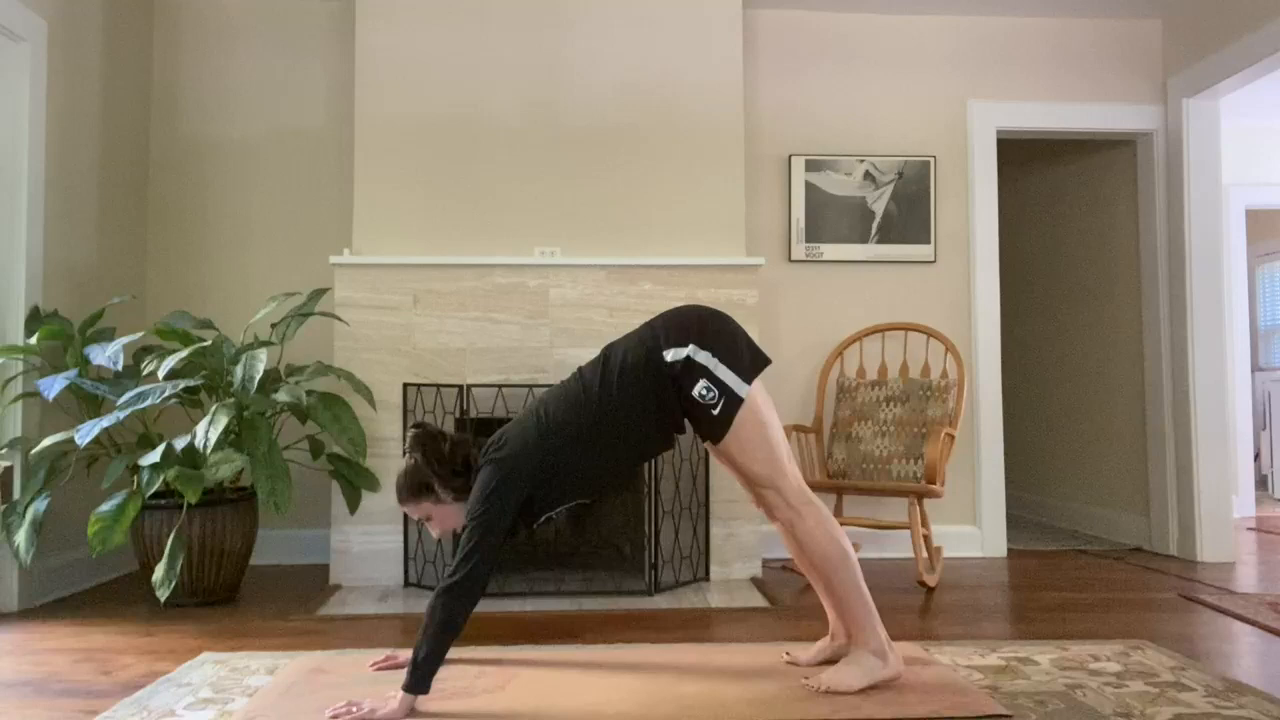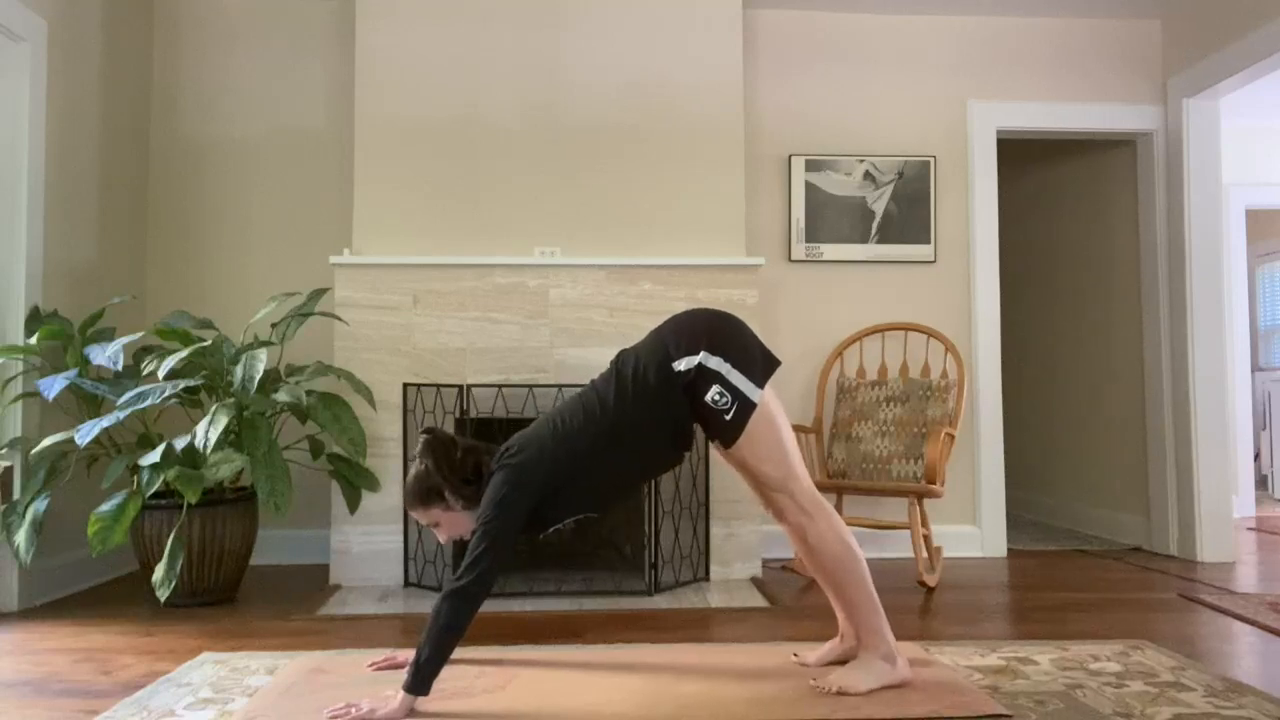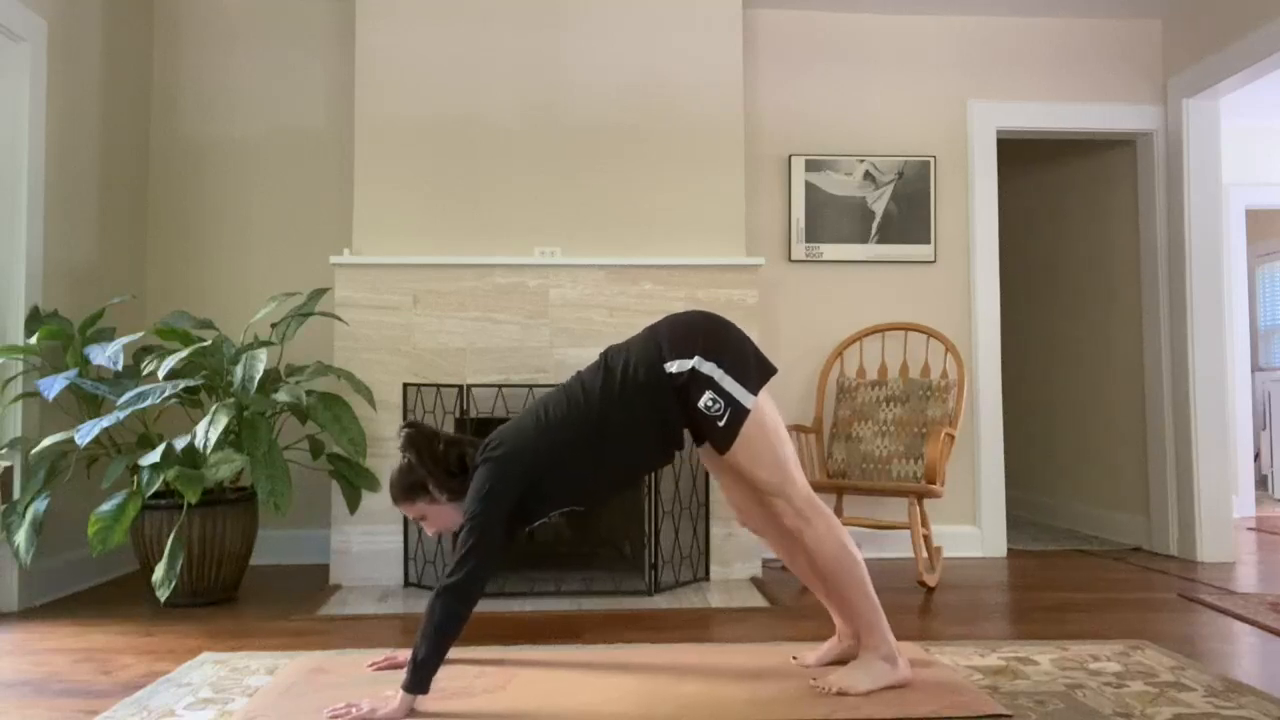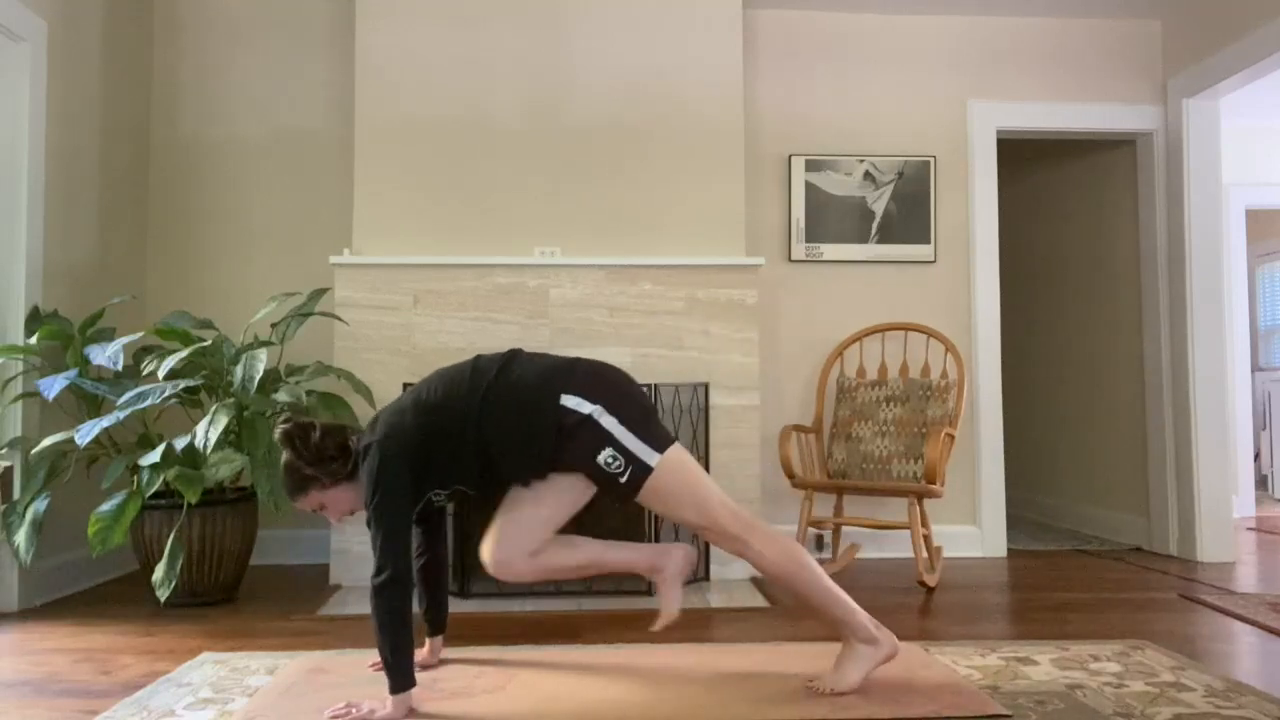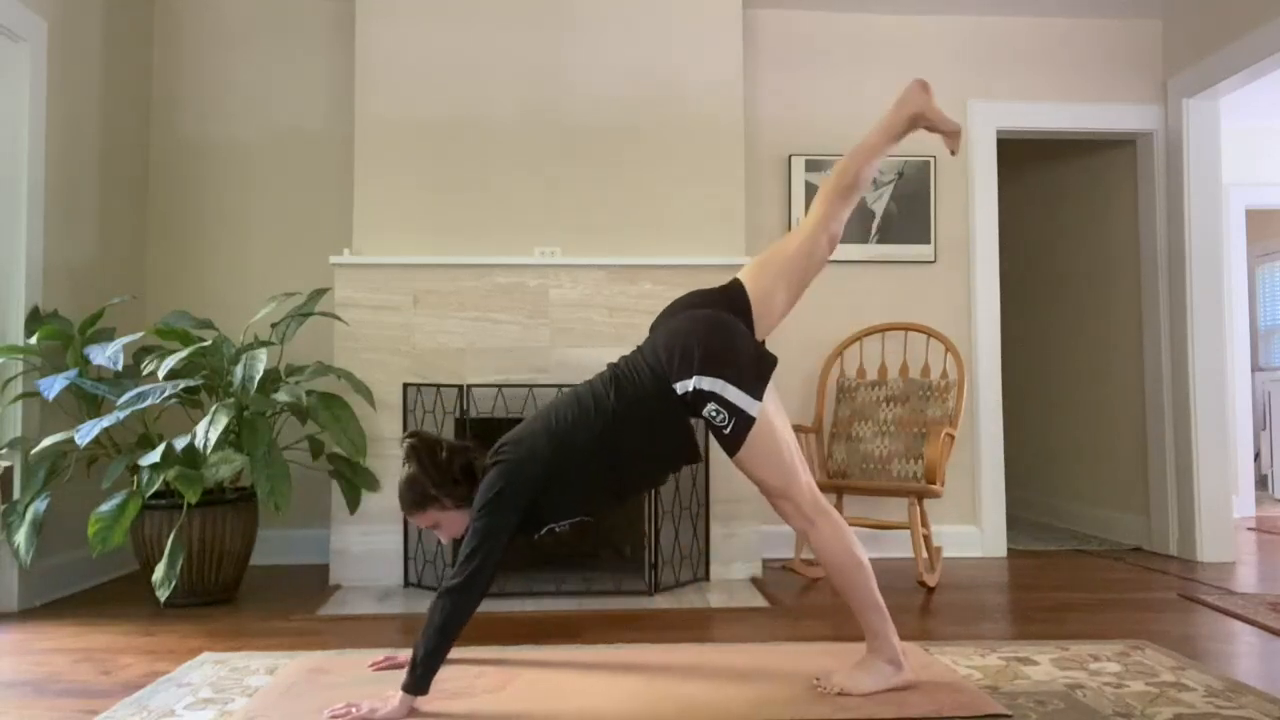
dt=1s
person 1, frame 1
left shoulder: (500, 472)
right shoulder: (497, 470)
left elbow: (461, 582)
right elbow: (467, 576)
right wrist: (427, 649)
left hip: (688, 353)
right hip: (678, 362)
left knee: (784, 495)
right knee: (773, 498)
left ankle: (875, 650)
right ankle: (842, 633)
person 1, frame 2
left shoulder: (513, 480)
right shoulder: (506, 476)
left elbow: (468, 586)
right elbow: (471, 582)
right wrist: (429, 650)
left hip: (698, 360)
right hip: (689, 368)
left knee: (796, 501)
right knee: (783, 504)
left ankle: (882, 653)
right ankle: (852, 635)
person 1, frame 3
left shoulder: (498, 473)
right shoulder: (493, 474)
left elbow: (461, 580)
right elbow: (471, 572)
right wrist: (432, 647)
left hip: (692, 360)
right hip: (680, 376)
left knee: (791, 504)
right knee: (759, 514)
left ankle: (884, 654)
right ankle: (850, 629)
person 1, frame 4
left shoulder: (381, 460)
right shoulder: (403, 453)
left elbow: (390, 575)
right elbow: (427, 543)
right wrist: (432, 639)
left hip: (583, 406)
right hip: (569, 420)
left knee: (726, 524)
right knee: (506, 557)
left ankle: (866, 637)
right ankle: (657, 561)
person 1, frame 5
left shoulder: (505, 480)
right shoulder: (501, 474)
left elbow: (465, 585)
right elbow: (465, 577)
right wrist: (423, 643)
left hip: (699, 366)
right hip: (692, 340)
left knee: (803, 508)
right knee: (819, 228)
left ankle: (886, 659)
right ankle: (911, 112)
